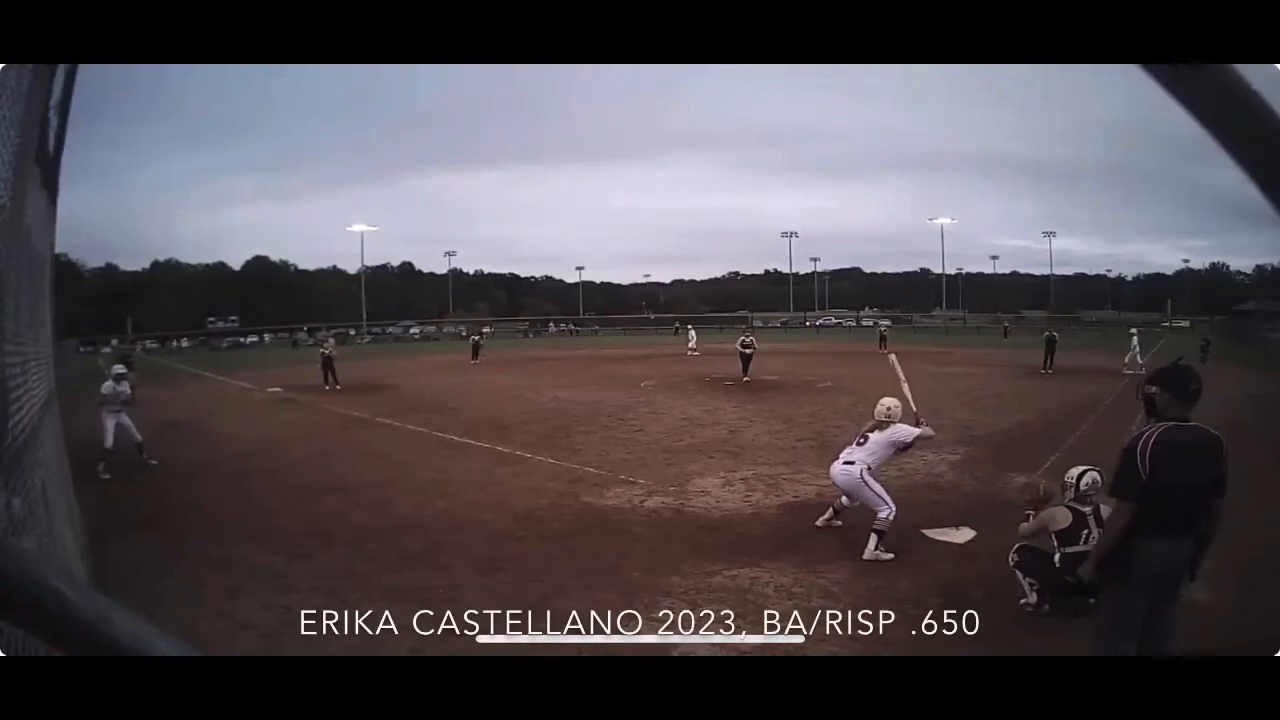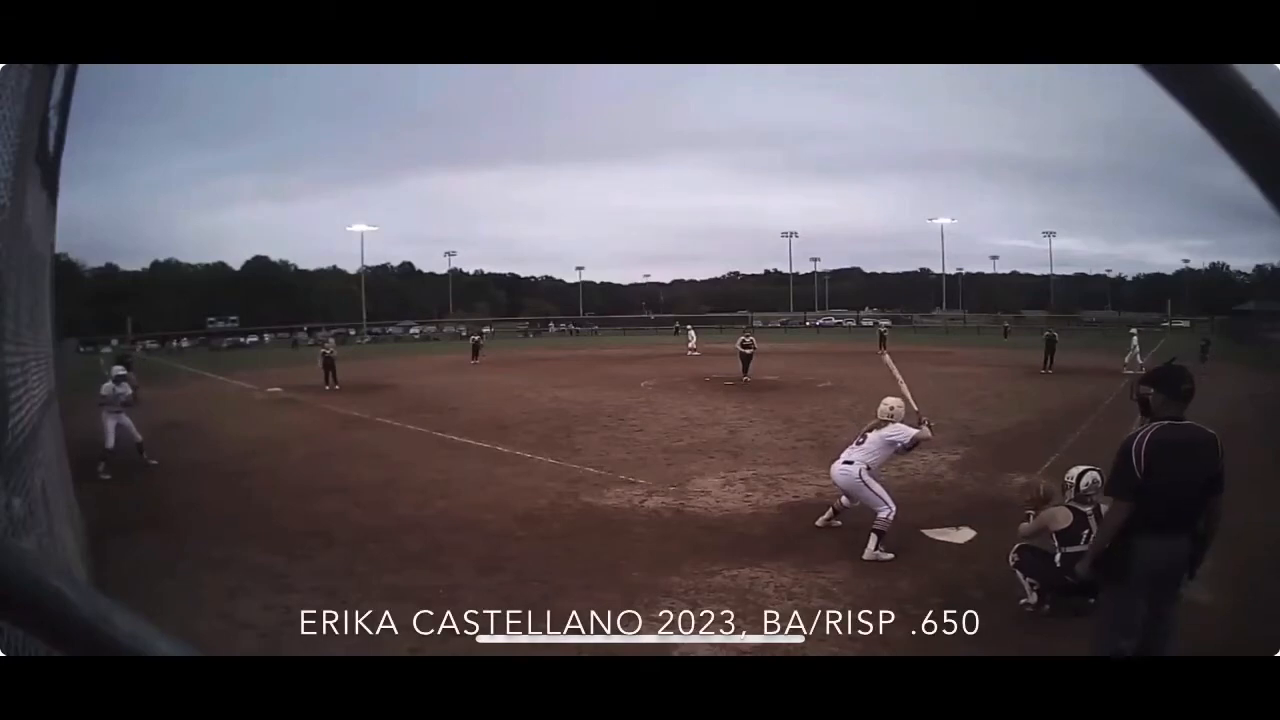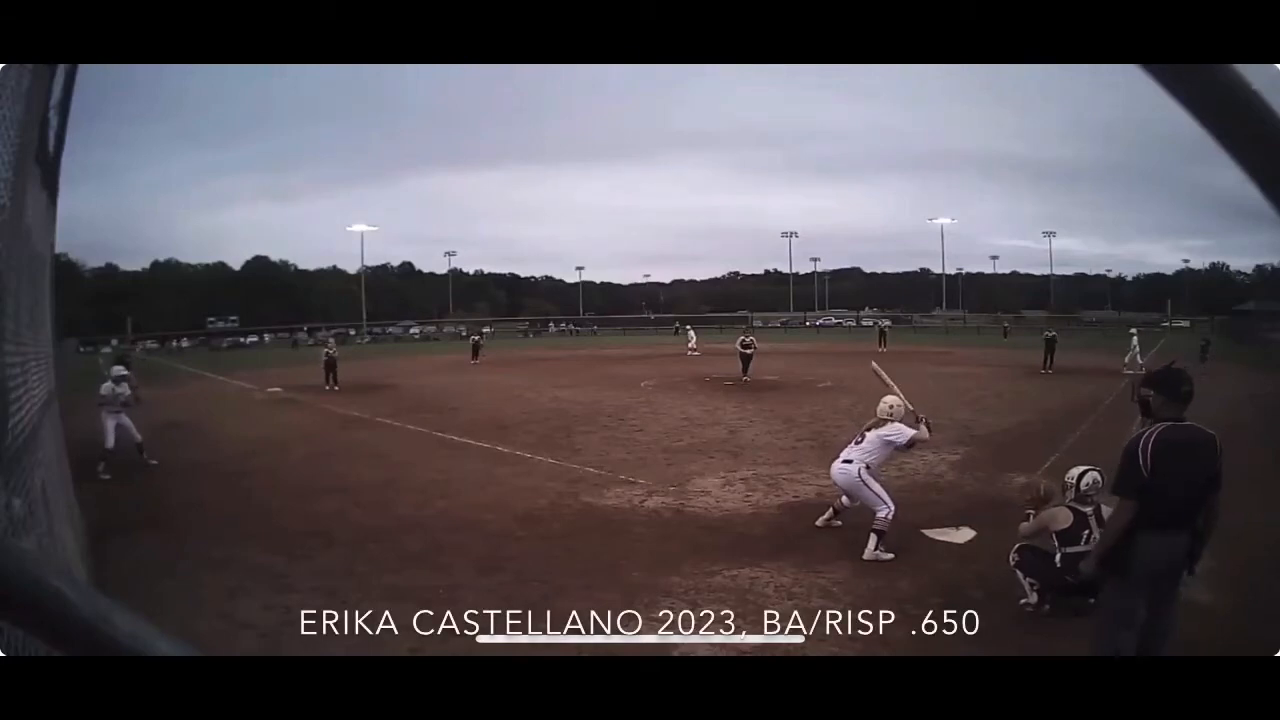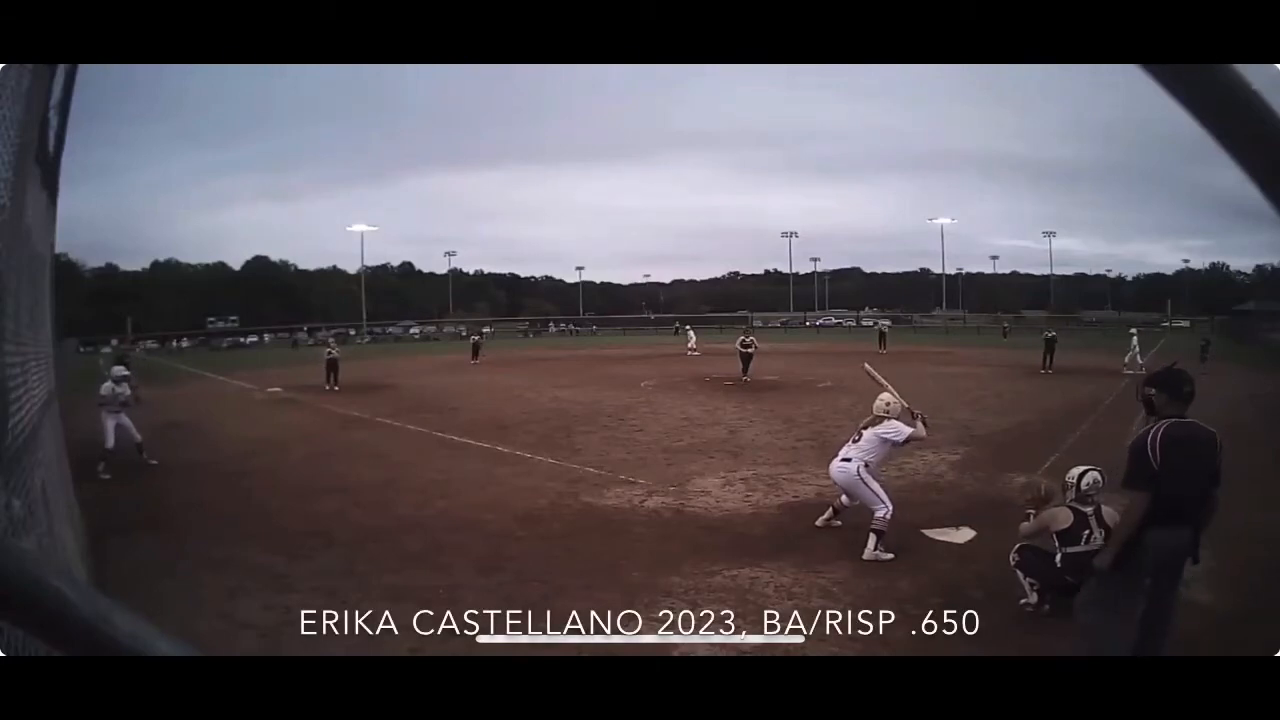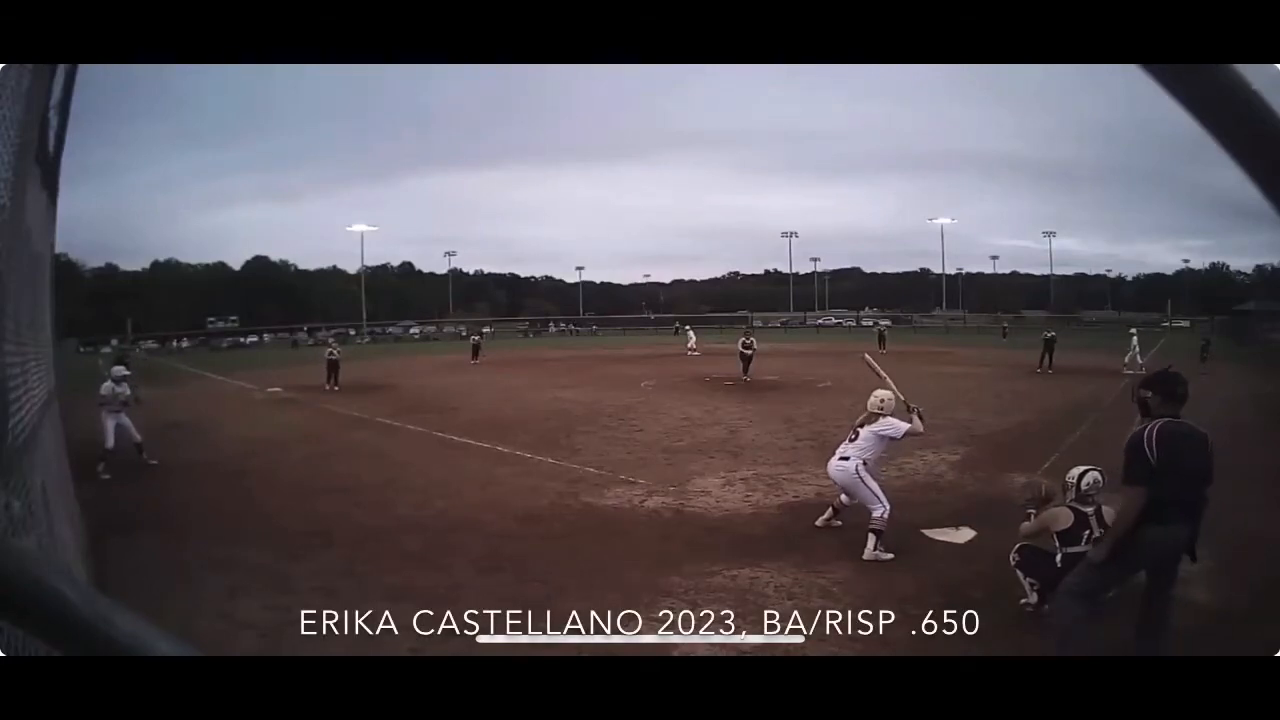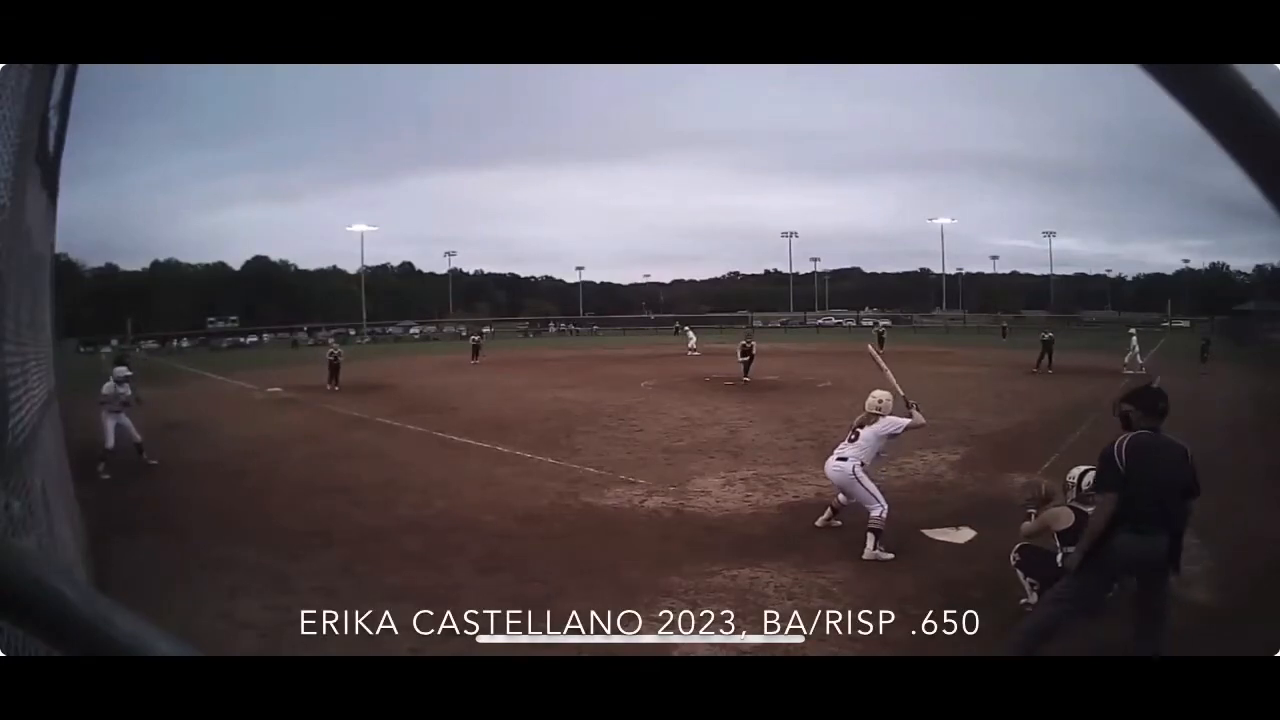
dt=0.2s
person 1, frame 1
left shoulder: (1145, 443)
right shoulder: (1214, 444)
left elbow: (1123, 514)
right elbow: (1215, 511)
left wrist: (1093, 561)
right wrist: (1198, 553)
left hip: (1138, 551)
right hip: (1181, 551)
left knee: (1117, 634)
right knee: (1160, 629)
person 1, frame 2
left shoulder: (1140, 443)
right shoulder: (1210, 442)
left elbow: (1119, 513)
right elbow: (1214, 508)
left wrist: (1089, 558)
right wrist: (1199, 552)
left hip: (1137, 549)
right hip: (1181, 548)
left knee: (1118, 631)
right knee: (1160, 620)
person 1, frame 3
left shoulder: (1145, 443)
right shoulder: (1209, 442)
left elbow: (1125, 512)
right elbow: (1212, 506)
left wrist: (1094, 558)
right wrist: (1196, 548)
left hip: (1140, 546)
right hip: (1180, 546)
left knee: (1117, 627)
right knee: (1160, 615)
person 1, frame 4
left shoulder: (1151, 439)
right shoulder: (1210, 439)
left elbow: (1139, 506)
right elbow: (1212, 498)
left wrist: (1110, 552)
left hip: (1146, 539)
right hip: (1182, 538)
left knee: (1095, 604)
right knee: (1161, 607)
person 1, frame 5
left shoulder: (1146, 436)
right shoulder: (1201, 440)
left elbow: (1135, 502)
right elbow: (1202, 497)
left wrist: (1105, 545)
left hip: (1143, 534)
right hip: (1179, 534)
left knee: (1074, 593)
right knee: (1158, 603)
left ankle: (1067, 650)
person 1, frame 6
left shoulder: (1121, 447)
right shoulder: (1182, 453)
left elbow: (1107, 507)
right elbow: (1185, 509)
left wrist: (1080, 552)
left hip: (1121, 543)
right hip: (1161, 545)
left knee: (1063, 601)
right knee: (1152, 604)
left ankle: (1022, 648)
